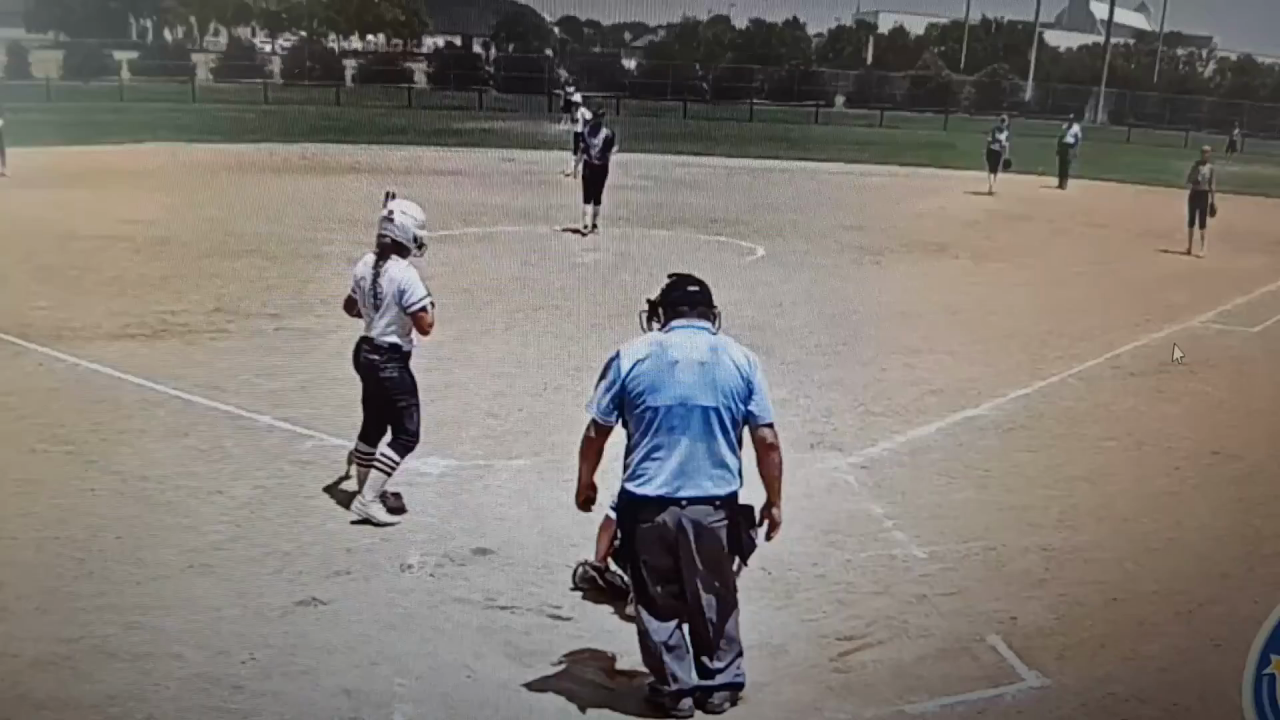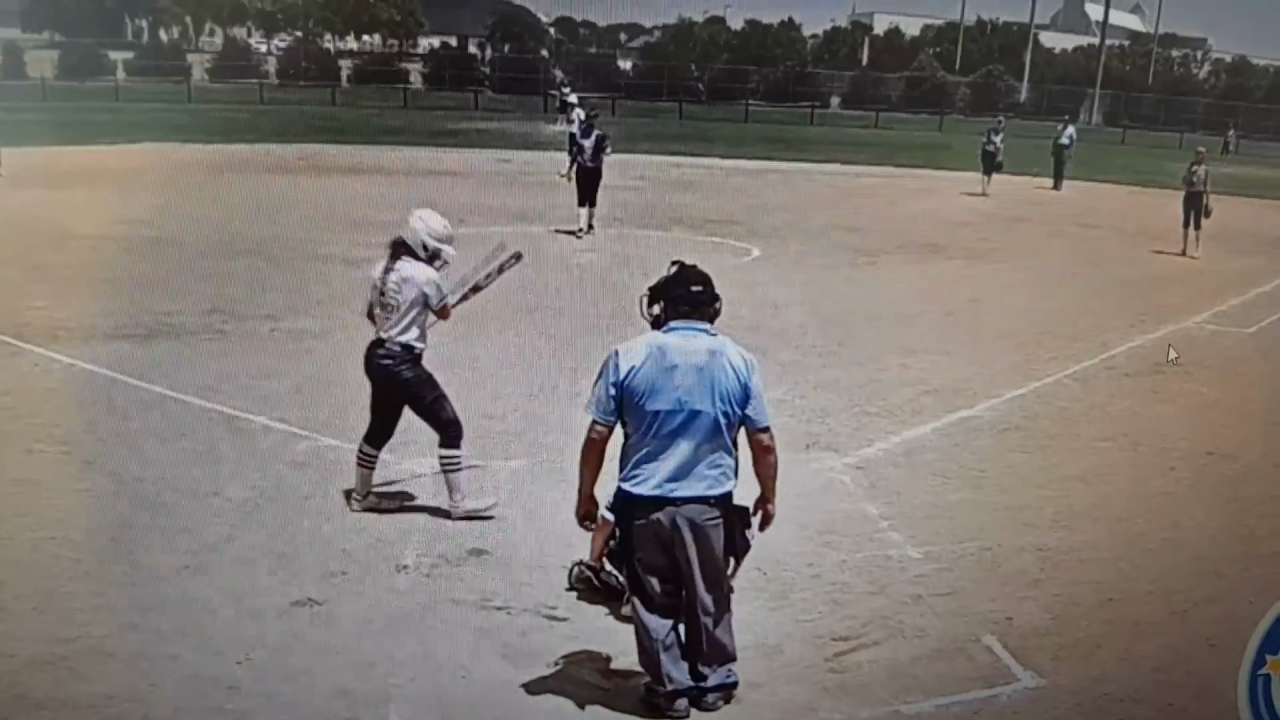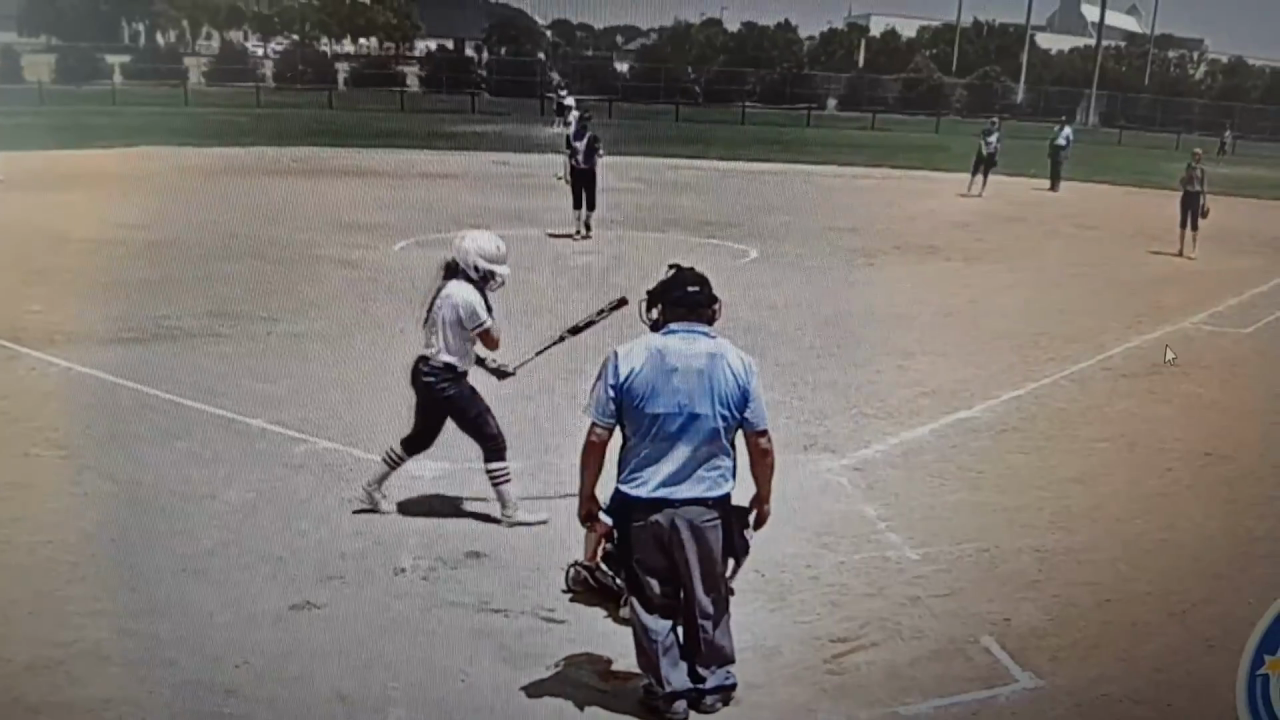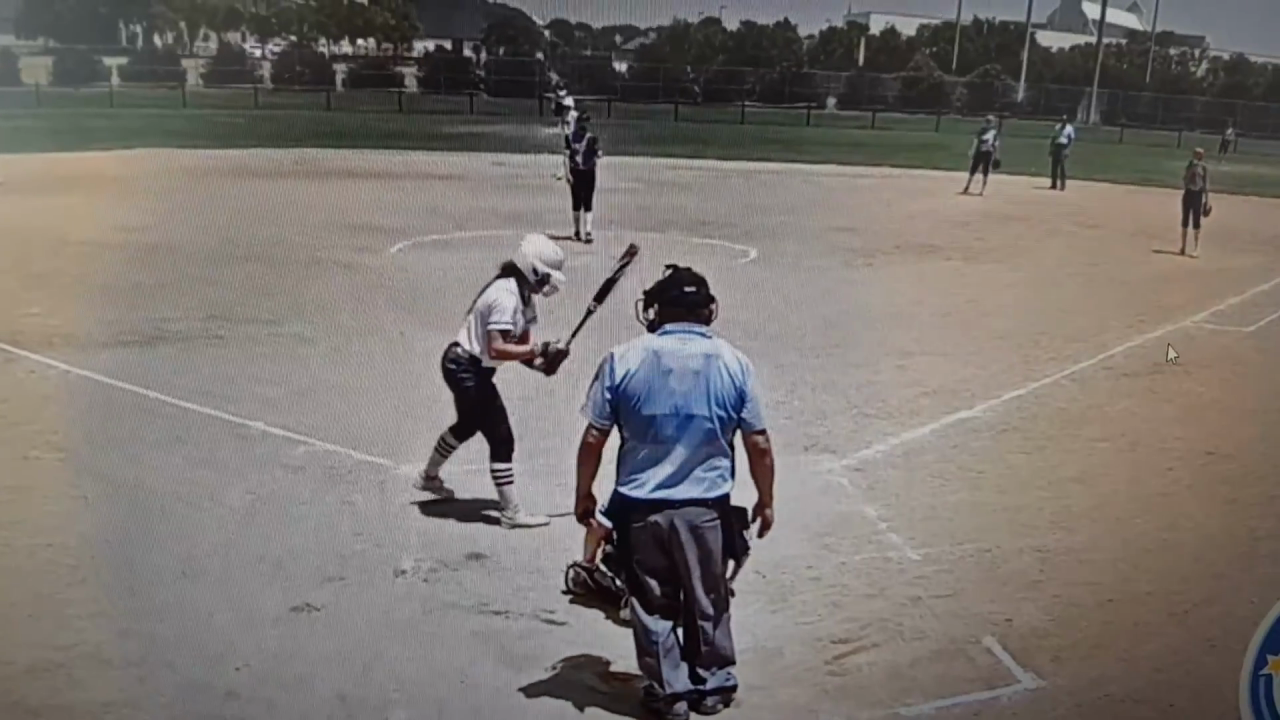
dt=0.3s
person 1, frame 1
left shoulder: (631, 355)
right shoulder: (740, 359)
left elbow: (595, 433)
right elbow: (767, 441)
left wrist: (584, 482)
right wrist: (774, 501)
left hip: (647, 504)
right hip: (713, 503)
left knee: (658, 603)
right knee: (714, 599)
right ankle: (720, 683)
person 1, frame 2
left shoulder: (629, 356)
right shoulder: (738, 361)
left elbow: (597, 435)
right elbow: (763, 443)
left wrist: (586, 494)
right wrist: (768, 496)
left hip: (643, 504)
right hip: (709, 504)
left knee: (655, 602)
right knee: (709, 599)
right ankle: (713, 683)
person 1, frame 3
left shoulder: (627, 358)
right shoulder: (737, 363)
left elbow: (597, 437)
right elbow: (760, 444)
left wrist: (587, 495)
right wrist: (763, 496)
left hip: (641, 506)
right hip: (706, 506)
left knee: (653, 604)
right knee: (708, 601)
person 1, frame 4
left shoulder: (623, 359)
right shoulder: (734, 363)
left elbow: (593, 438)
right elbow: (758, 445)
left wrist: (584, 494)
right wrist: (766, 500)
left hip: (640, 507)
right hip: (706, 507)
left knee: (653, 605)
right knee: (708, 602)
person 2, frame 1
left shoulder: (365, 264)
right shoulder: (406, 275)
left elbow: (350, 307)
right elbow: (425, 326)
right wrist: (425, 302)
left hip: (366, 354)
right hip: (390, 362)
left knee: (373, 425)
right knee: (407, 435)
left ankle: (365, 494)
right ankle: (367, 500)
person 2, frame 2
left shoulder: (384, 268)
right shoulder: (424, 275)
right elbow: (445, 314)
left hip: (378, 357)
right hip: (402, 364)
left knee: (379, 428)
right knee: (450, 428)
left ankle: (361, 495)
right ankle: (458, 500)
person 2, frame 3
left shoulder: (451, 288)
right shoulder: (468, 297)
right elbow: (492, 340)
left wrist: (487, 364)
left hip: (427, 374)
right hip: (445, 380)
left knee: (421, 437)
right knee: (493, 440)
left ankle: (372, 489)
right ankle: (511, 511)
person 2, frame 4
left shoulder: (523, 296)
right shoulder: (506, 297)
left elbow: (520, 344)
right elbow: (498, 349)
left wrist: (540, 362)
right wrist: (540, 350)
left hip: (461, 364)
right hip: (467, 370)
left knee: (468, 425)
right knee: (501, 439)
left ankle: (429, 476)
right ankle: (512, 513)
